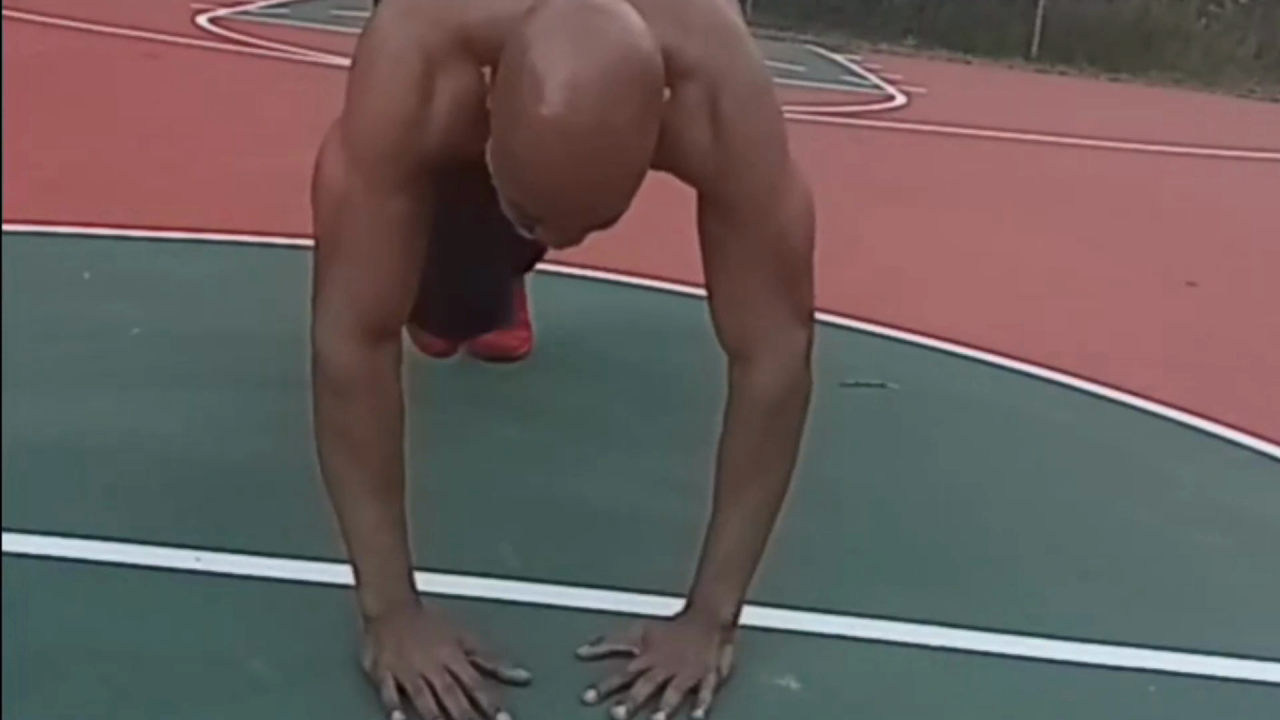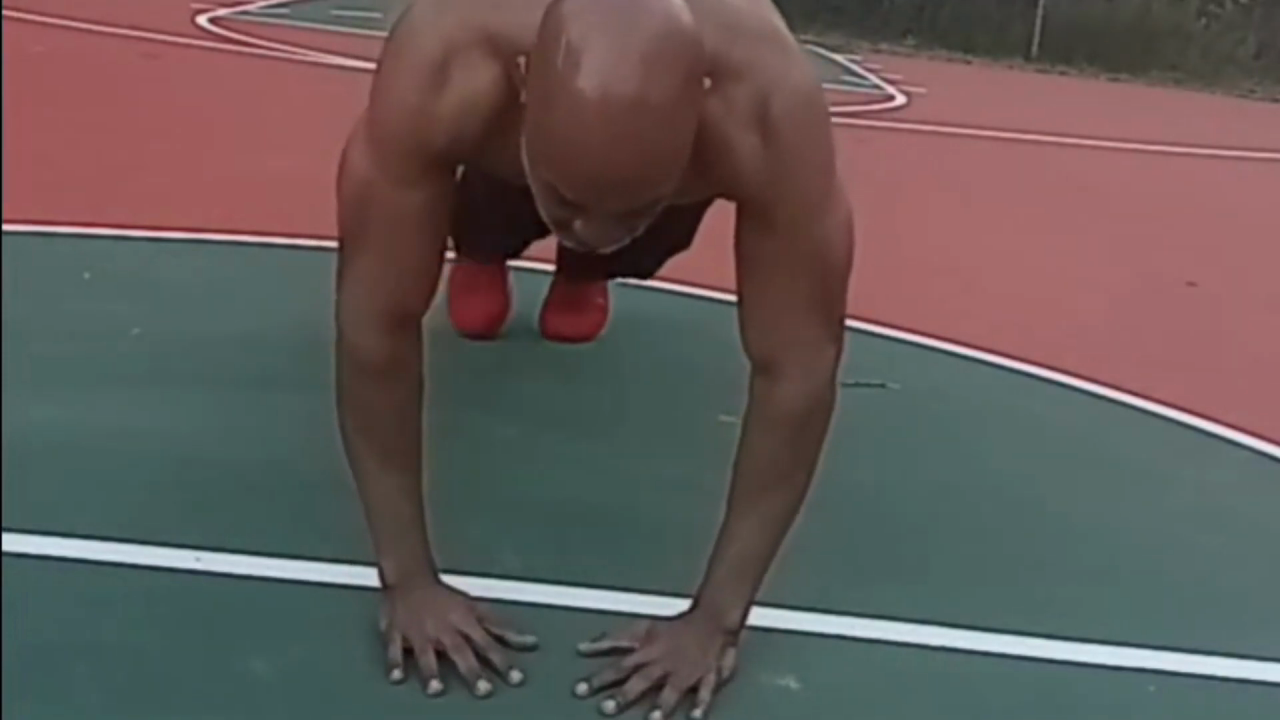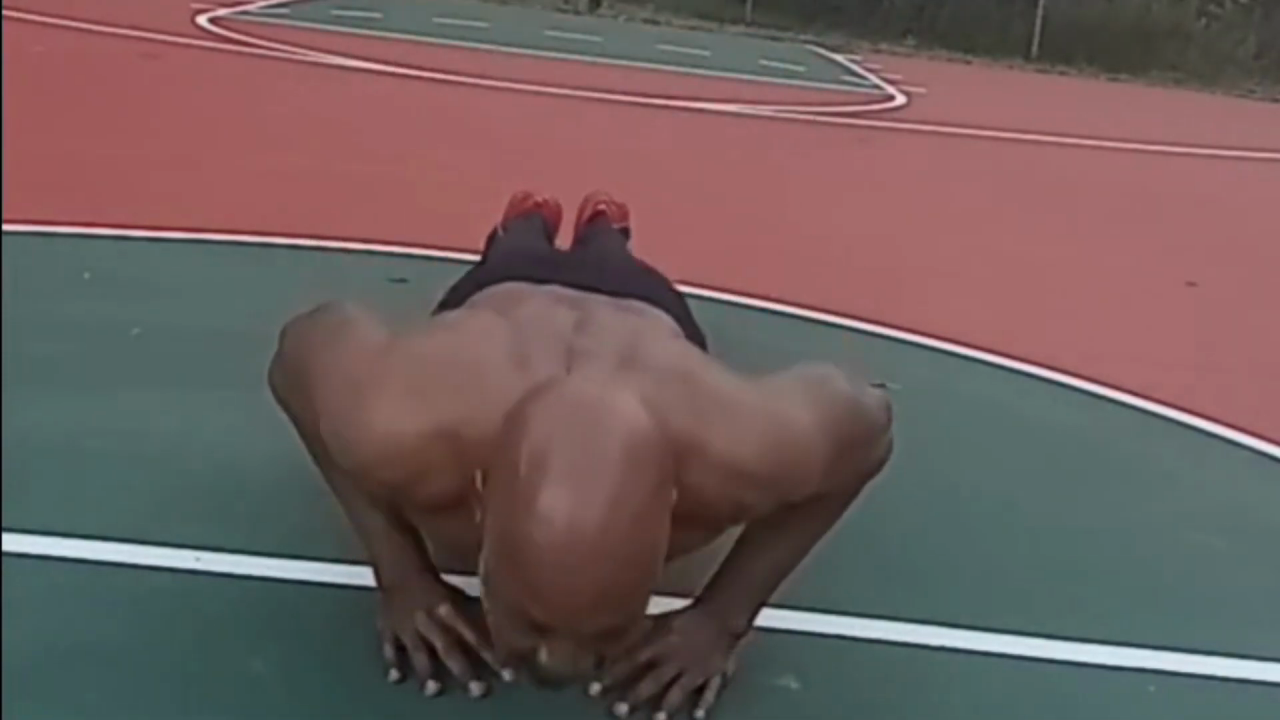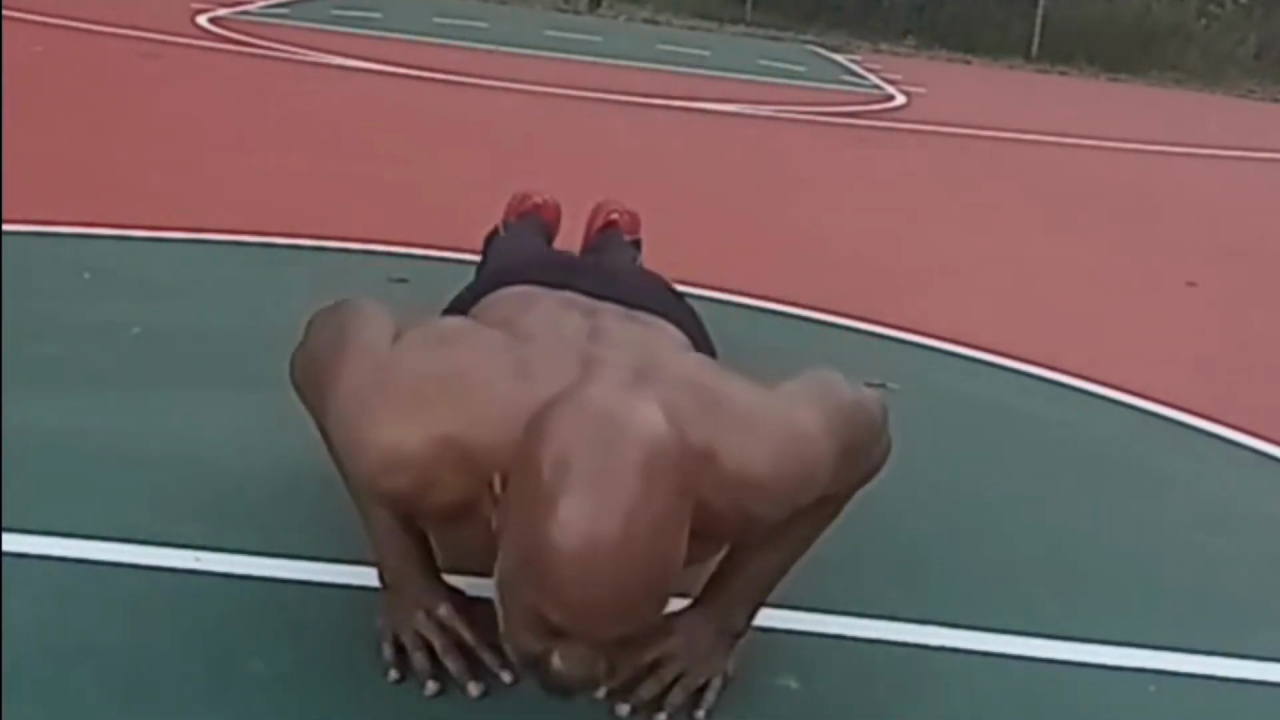
dt=1s
person 1, frame 1
left shoulder: (722, 98)
right shoulder: (413, 66)
left elbow: (771, 352)
right elbow: (354, 338)
left wrist: (710, 617)
right wrist: (389, 610)
right knee: (456, 303)
left ankle: (491, 271)
person 1, frame 2
left shoulder: (769, 111)
right shoulder: (443, 74)
left elbow: (797, 370)
right elbow: (377, 326)
left wrist: (718, 617)
right wrist: (407, 581)
left ankle: (585, 277)
right ankle: (484, 250)
person 1, frame 3
left shoulder: (732, 460)
right shoulder: (404, 431)
left elbow: (869, 423)
right elbow: (300, 351)
left wrist: (723, 620)
right wrist: (401, 581)
left hip: (645, 318)
right hip: (494, 305)
left ankle: (601, 226)
right ankle: (528, 225)
person 1, frame 4
left shoulder: (746, 470)
right shoulder: (410, 444)
left elbow: (865, 424)
right elbow: (338, 332)
left wrist: (722, 621)
right wrist: (404, 579)
left hip: (656, 328)
right hip: (499, 315)
left ankle: (613, 236)
right ankle: (526, 225)
